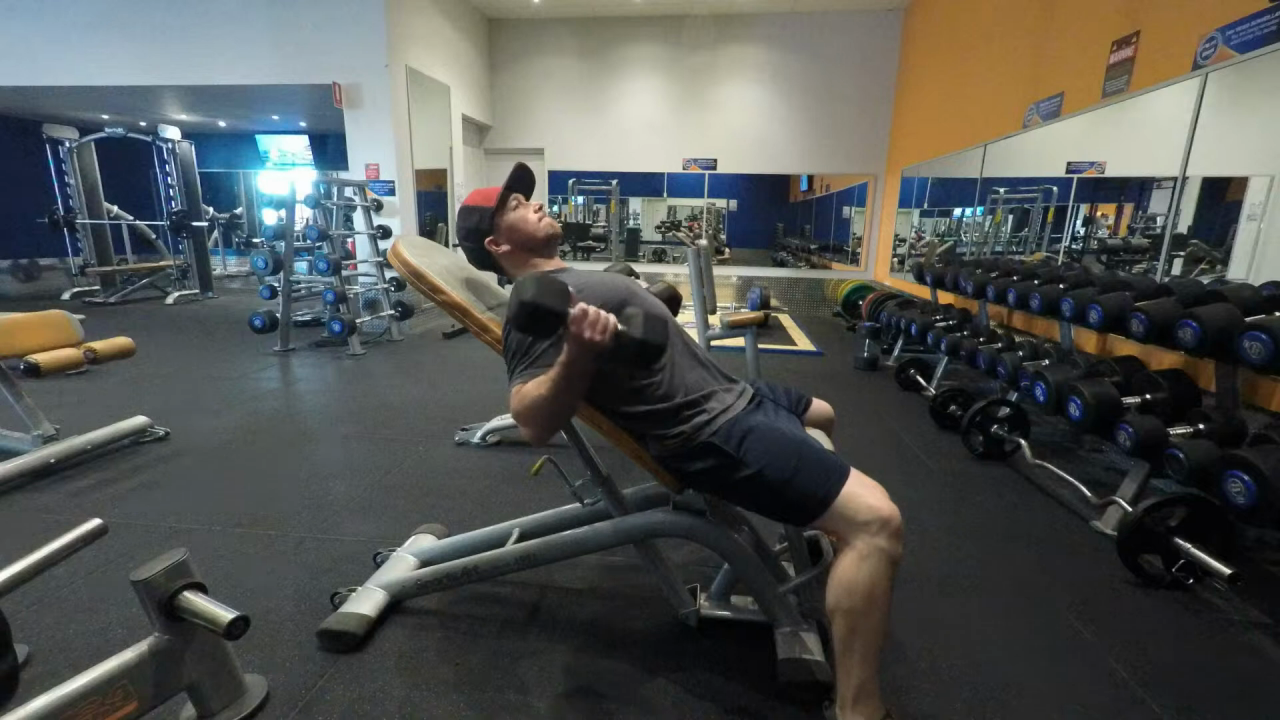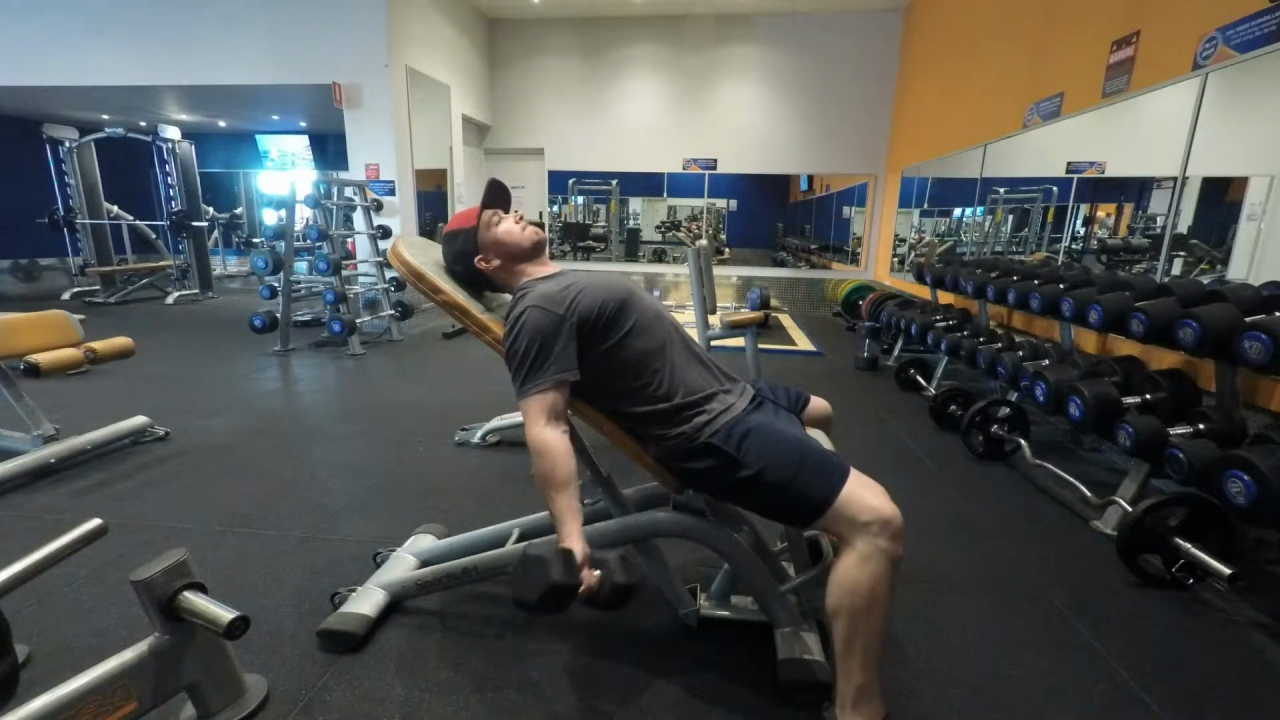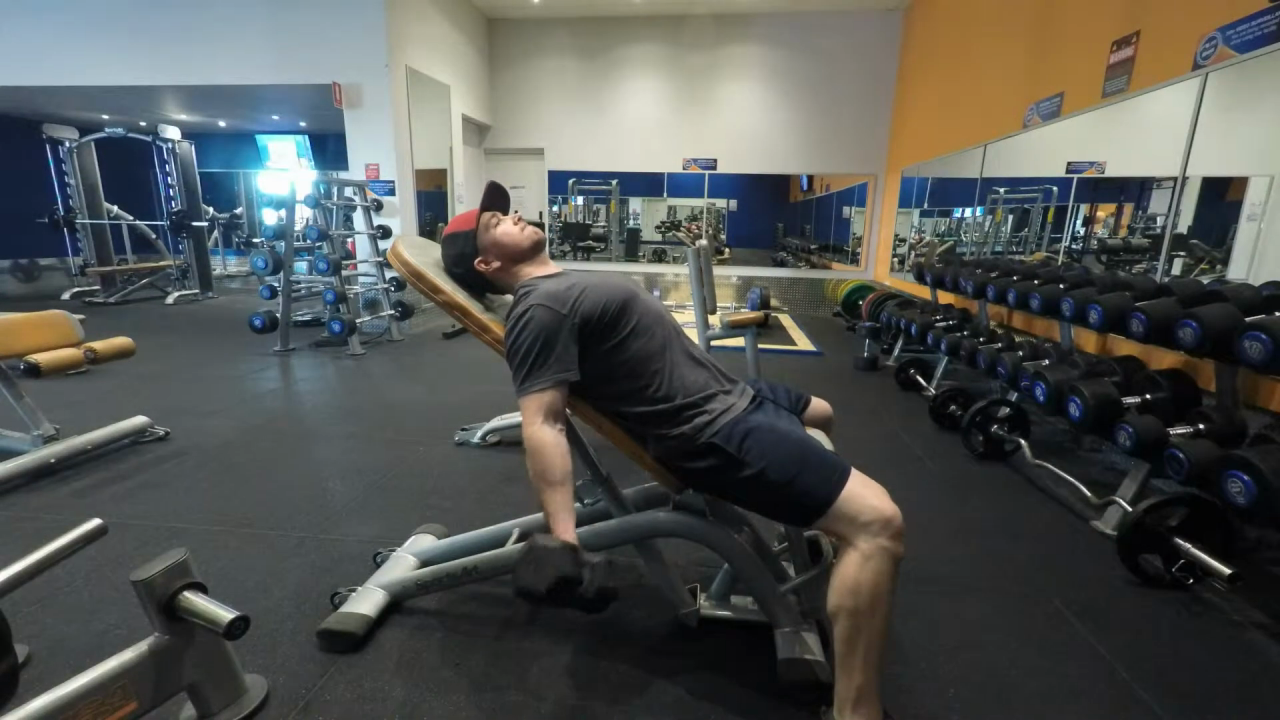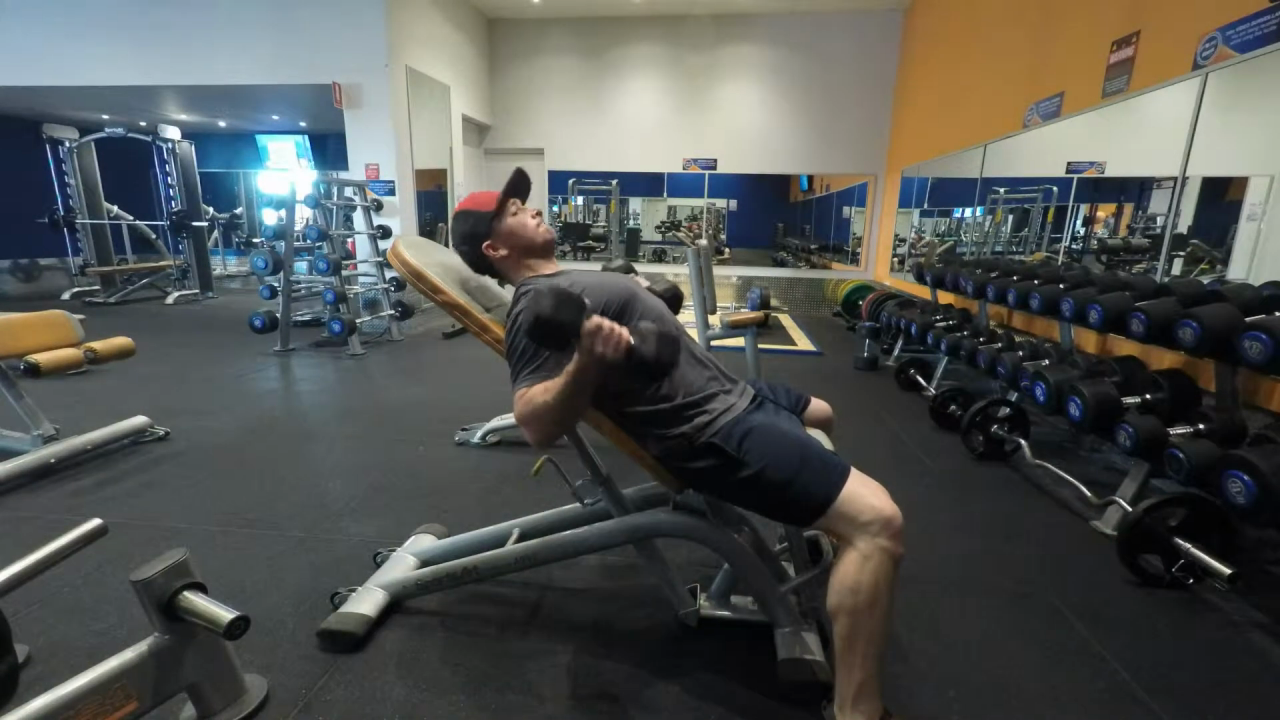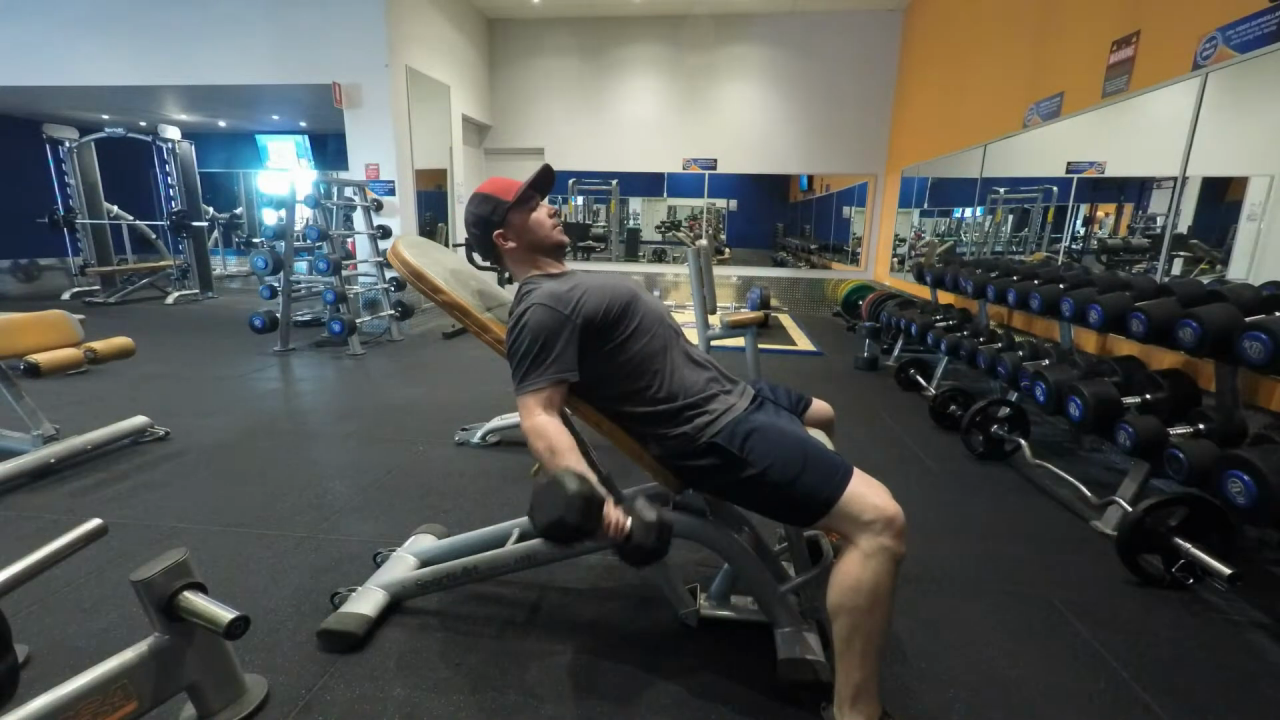
dt=1s
person 1, frame 1
left shoulder: (565, 280)
right elbow: (534, 420)
left wrist: (649, 308)
right wrist: (578, 349)
left hip: (731, 396)
right hip: (711, 433)
left knee: (821, 415)
right knee: (874, 521)
left ankle: (804, 534)
person 1, frame 2
left shoulder: (561, 285)
right shoulder: (538, 311)
right elbow: (546, 425)
right wrist: (571, 539)
left hip: (733, 395)
right hip: (713, 433)
left knee: (820, 414)
right knee: (876, 521)
left ankle: (805, 527)
person 1, frame 3
left shoulder: (563, 284)
right shoulder: (539, 309)
right elbow: (542, 423)
right wrist: (564, 535)
left hip: (731, 395)
right hip: (712, 432)
left knee: (820, 415)
right knee: (877, 522)
person 1, frame 4
left shoulder: (566, 280)
right shoulder: (537, 308)
right elbow: (538, 423)
left wrist: (646, 299)
right wrist: (587, 360)
left hip: (731, 395)
right hip: (712, 431)
left knee: (821, 416)
right knee: (877, 521)
person 1, frame 5
left shoulder: (565, 282)
right shoulder: (541, 309)
right elbow: (540, 417)
left hip: (730, 396)
right hip: (713, 432)
left knee: (821, 417)
right knee: (878, 521)
left ankle: (805, 526)
